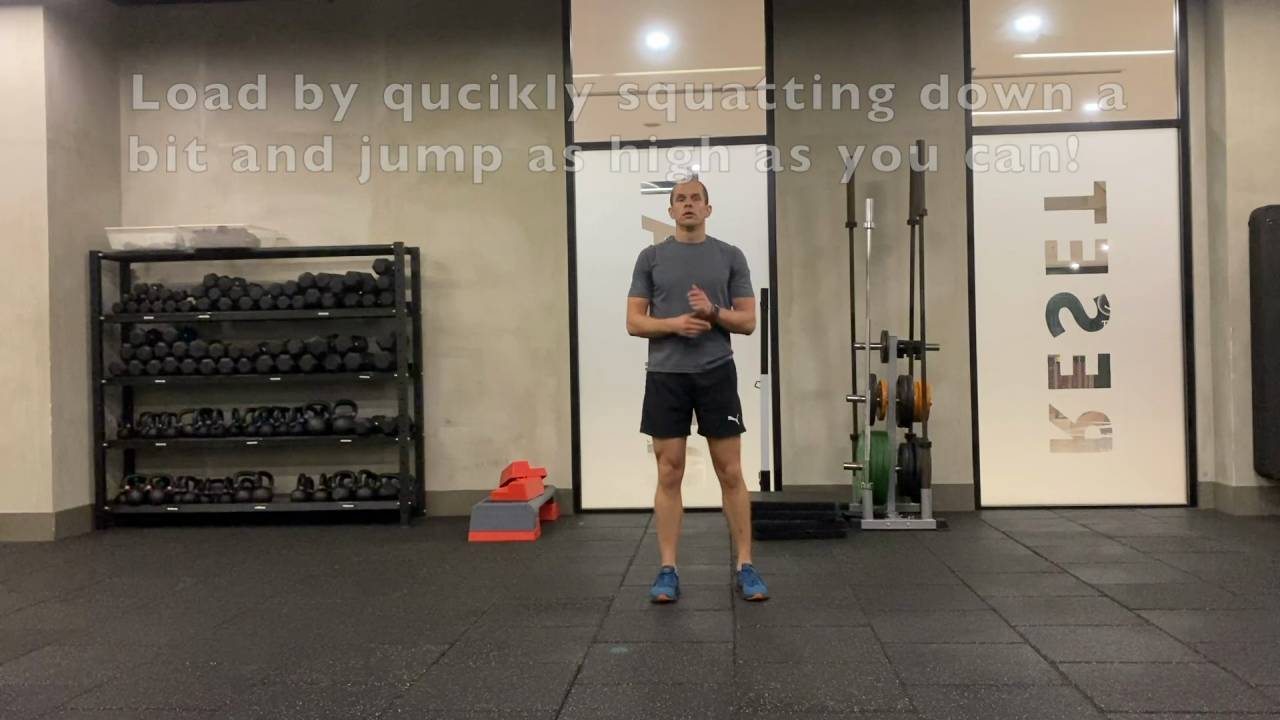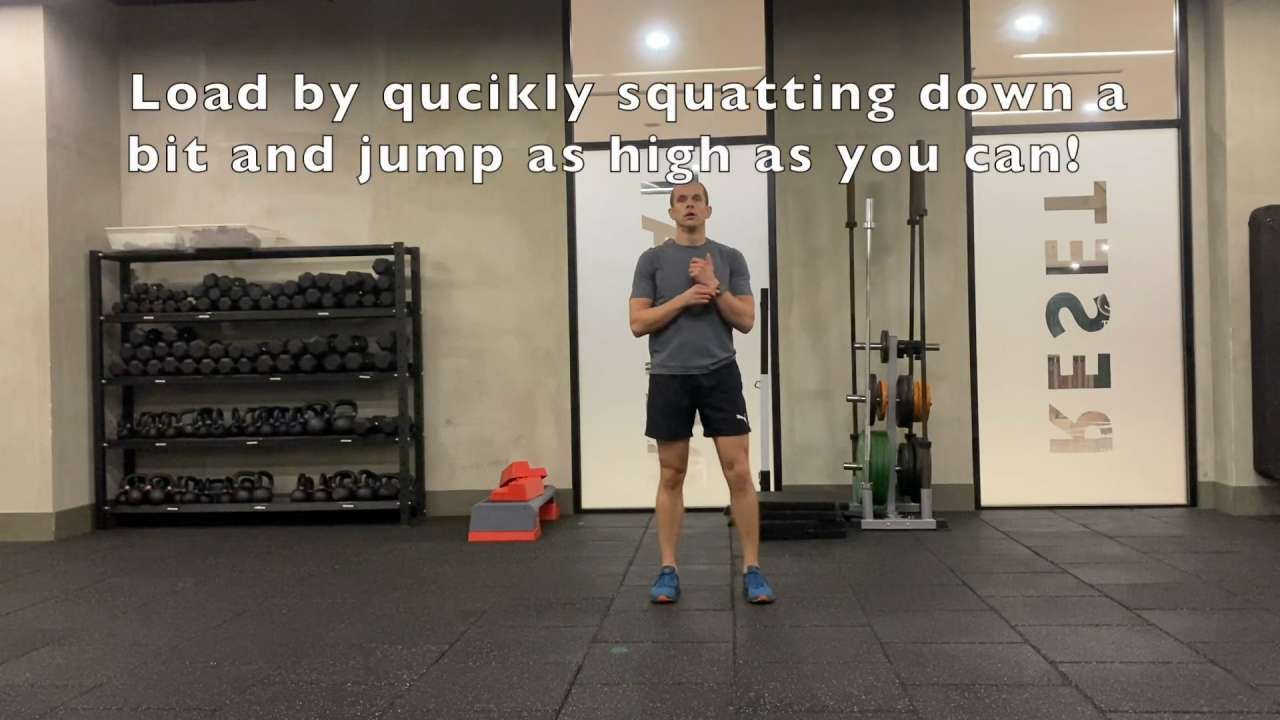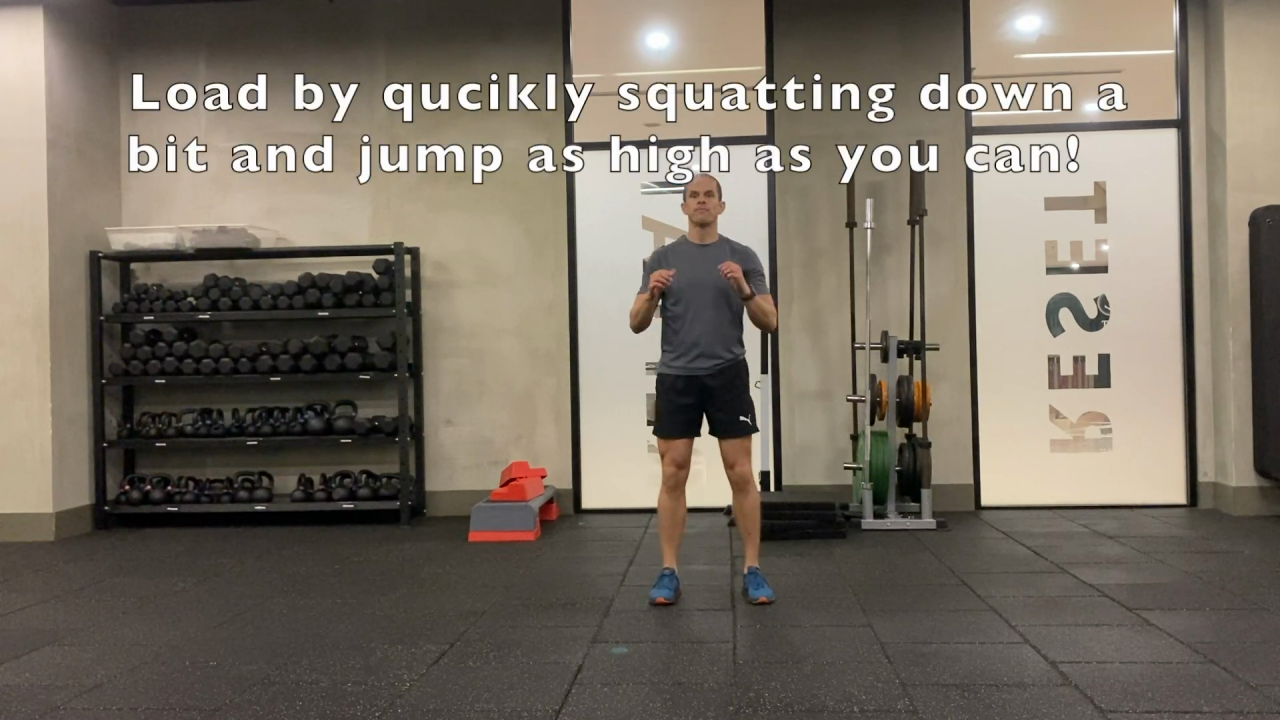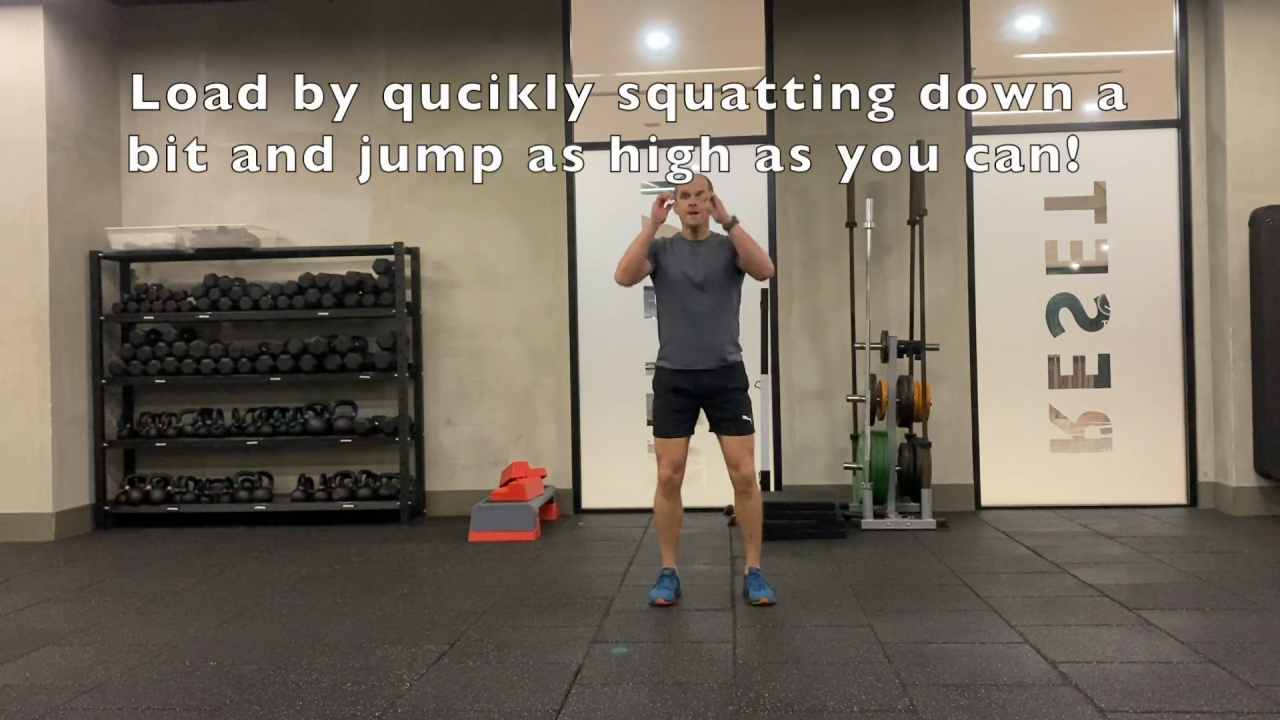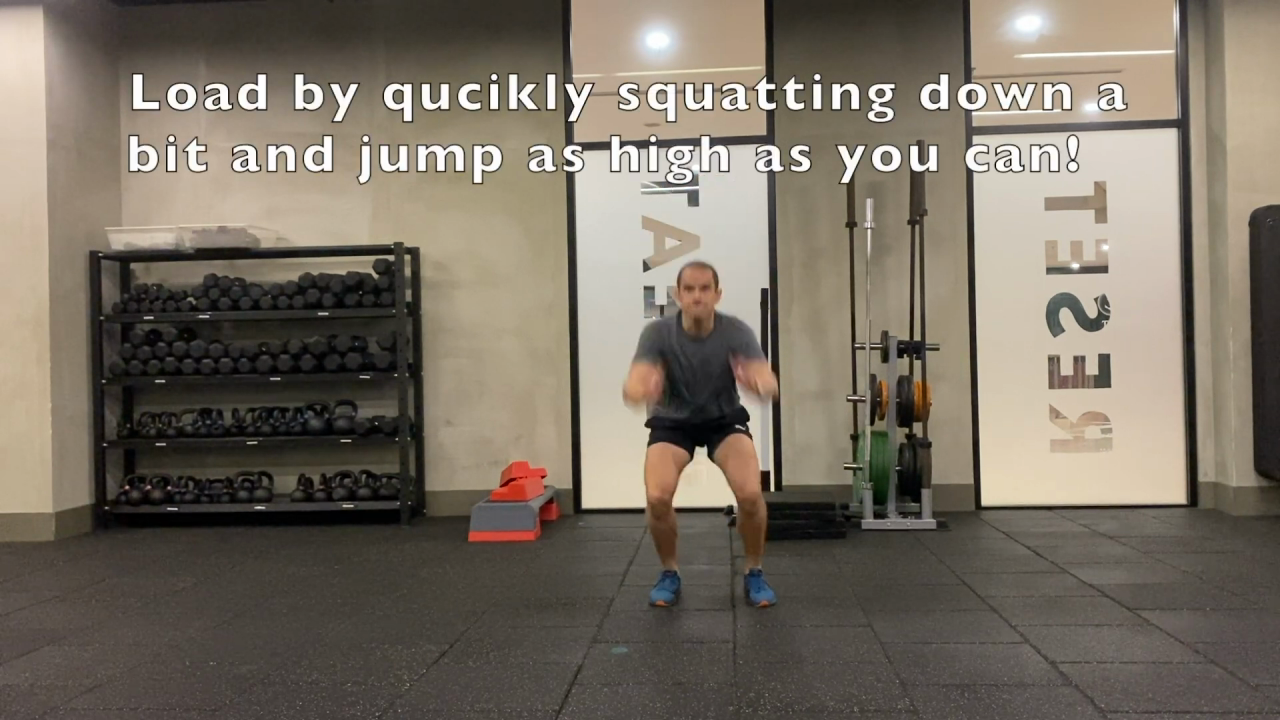
dt=0.7s
person 1, frame 1
left shoulder: (730, 256)
right shoulder: (651, 257)
left elbow: (748, 320)
right elbow: (634, 320)
left wrist: (715, 312)
right wrist: (671, 324)
left hip: (717, 374)
right hip: (666, 375)
left knee: (730, 473)
right knee: (669, 475)
left ankle: (744, 566)
right ankle: (668, 569)
person 1, frame 2
left shoulder: (730, 259)
right shoulder: (652, 260)
left elbow: (746, 320)
right elbow: (638, 323)
left wrist: (714, 286)
right wrist: (683, 297)
left hip: (720, 375)
right hip: (670, 378)
left knee: (739, 474)
right knee: (671, 477)
left ankle: (751, 569)
right ankle: (668, 569)
person 1, frame 3
left shoulder: (743, 256)
right shoulder: (662, 258)
left elbow: (770, 322)
right elbow: (636, 323)
left wrist: (744, 289)
right wrist: (651, 293)
left hip: (728, 375)
right hip: (676, 377)
left knee: (742, 476)
right knee: (673, 477)
left ankle: (752, 569)
right ankle: (669, 572)
person 1, frame 4
left shoulder: (732, 245)
right shoulder: (659, 247)
left elbow: (764, 270)
right elbow: (623, 277)
left wrist: (730, 221)
right wrist: (651, 225)
left hip: (727, 377)
right hip: (673, 380)
left knee: (744, 476)
right knee: (669, 479)
left ankle: (754, 571)
right ankle: (668, 572)
person 1, frame 5
left shoulder: (736, 332)
right shoulder: (657, 334)
left elbow: (769, 387)
right elbow: (631, 391)
left wrist: (757, 379)
right wrist: (645, 385)
left hip: (724, 420)
right hip: (672, 422)
left knee: (750, 493)
right knee: (658, 497)
left ankle: (754, 572)
right ankle: (669, 572)
